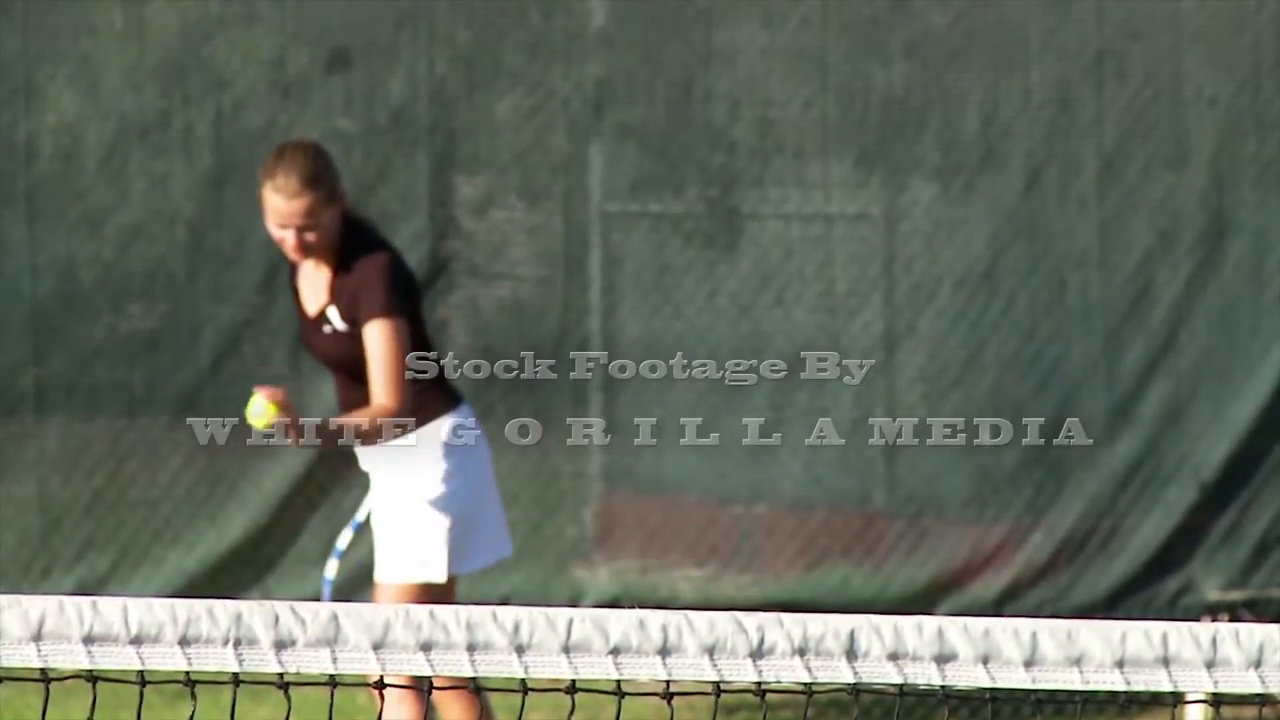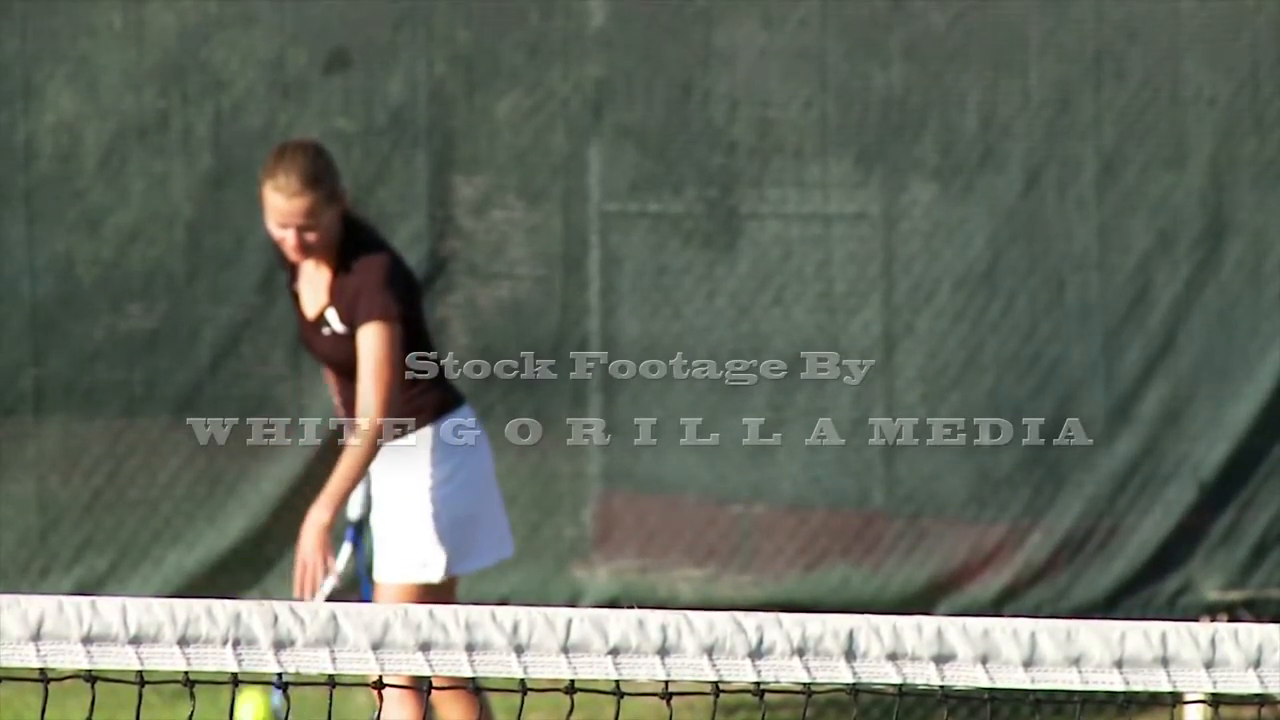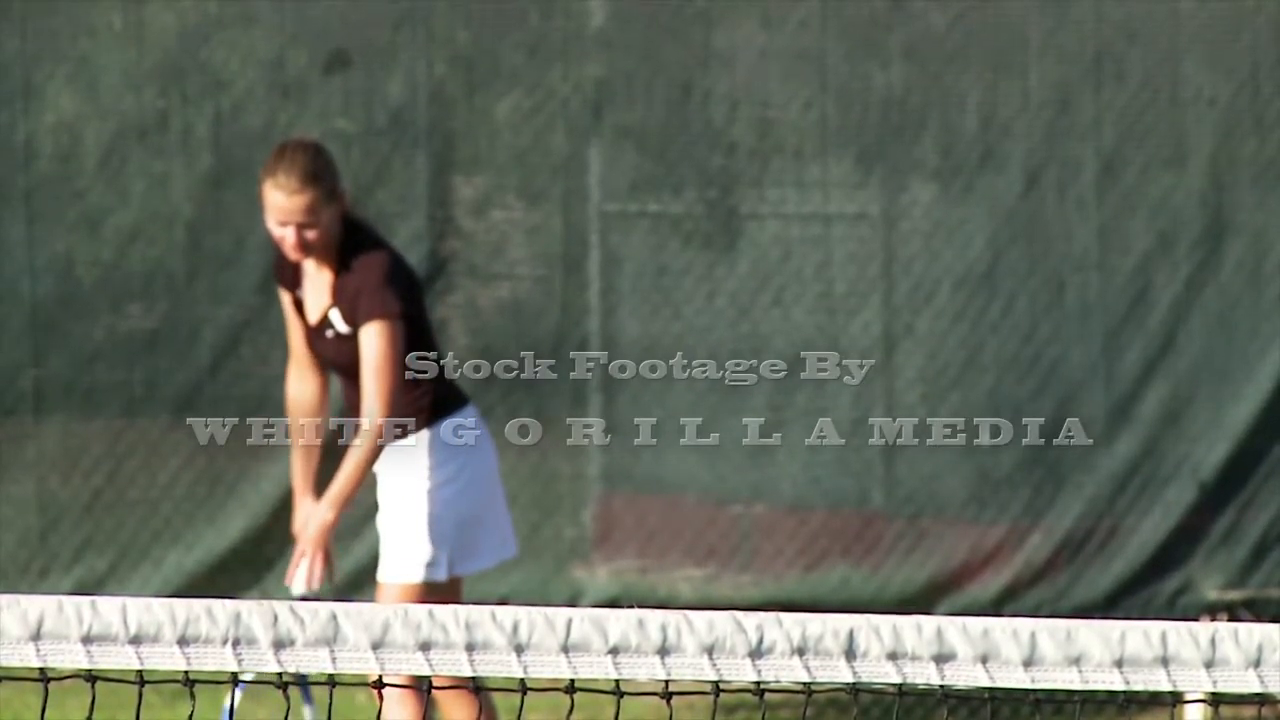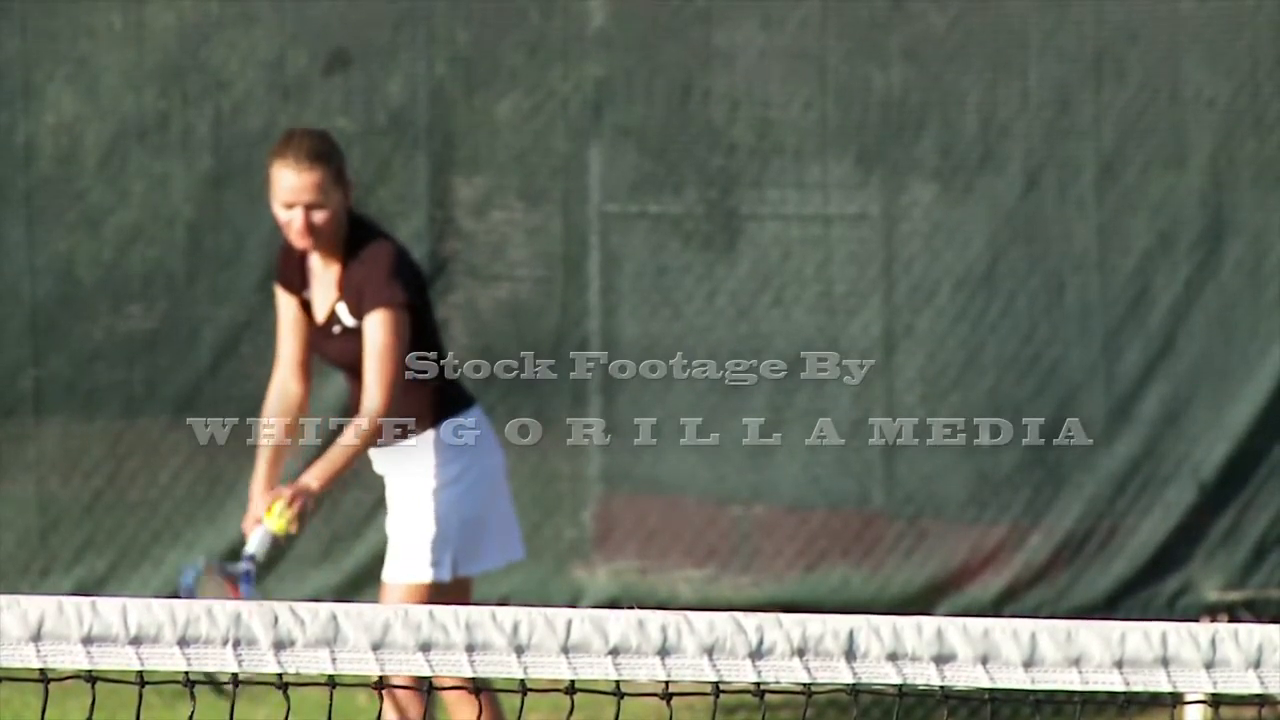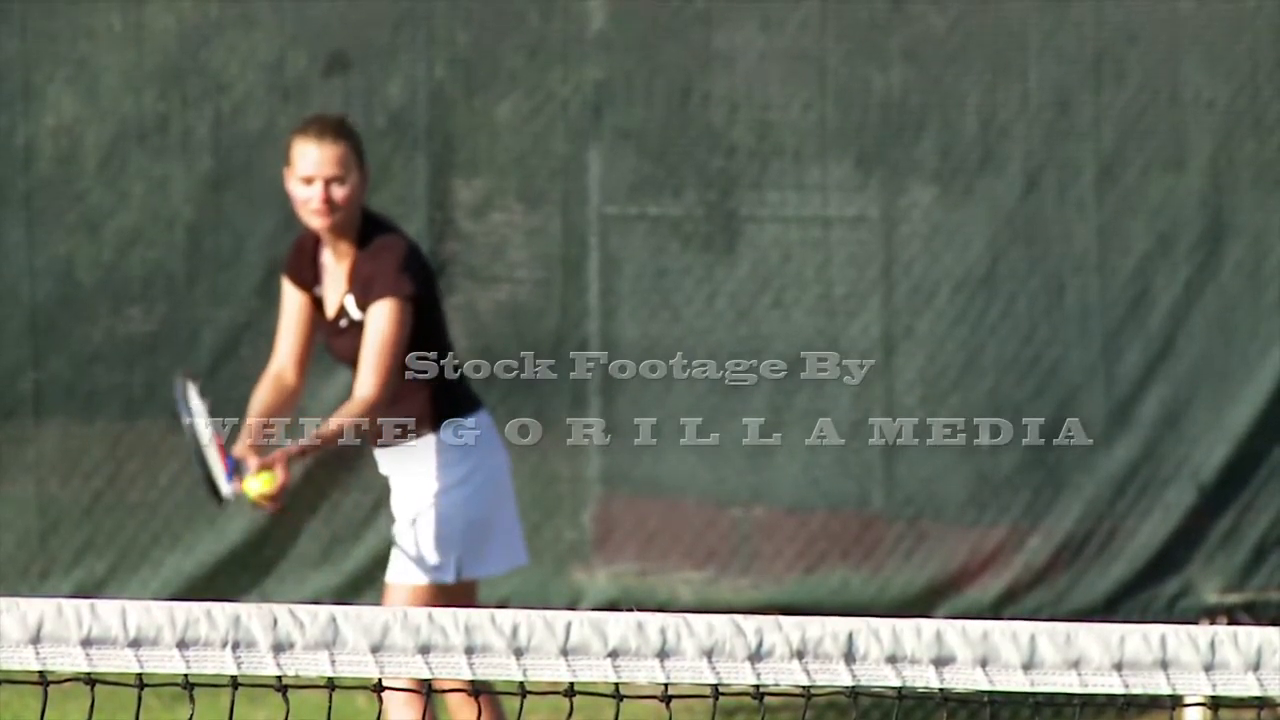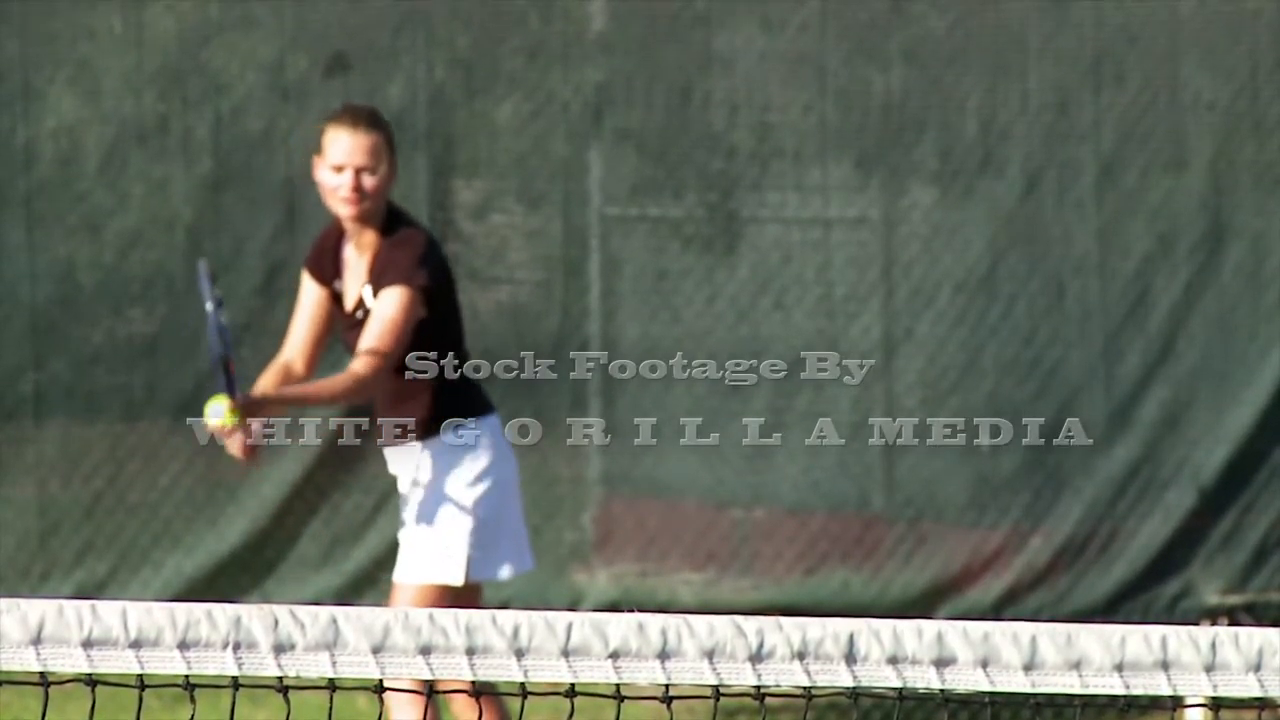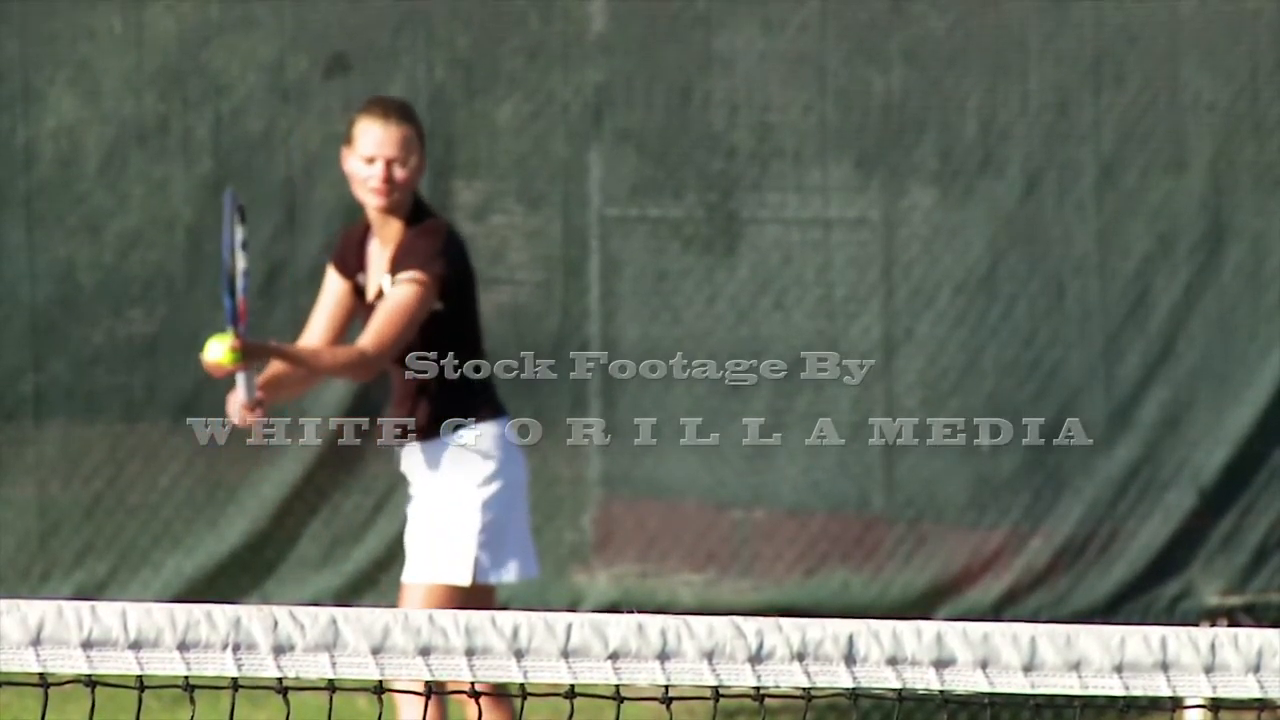
dt=0.3s
person 1, frame 1
left shoulder: (375, 272)
right shoulder: (300, 251)
left elbow: (389, 408)
left wrist: (311, 430)
left hip: (432, 452)
right hip: (391, 456)
person 1, frame 2
left shoulder: (374, 275)
right shoulder: (296, 253)
left elbow: (375, 419)
left wrist: (320, 518)
right wrist: (346, 430)
left hip: (431, 452)
right hip: (394, 456)
person 1, frame 3
left shoulder: (375, 275)
right shoulder: (292, 261)
left elbow: (378, 420)
right elbow: (306, 374)
left wrist: (325, 518)
right wrist: (302, 489)
left hip: (437, 452)
right hip: (401, 457)
person 1, frame 4
left shoulder: (380, 267)
right shoulder: (294, 260)
left elbow: (376, 410)
right elbow: (289, 379)
left wrist: (310, 485)
right wrist: (262, 481)
left hip: (444, 452)
right hip: (405, 457)
person 1, frame 5
left shoulder: (392, 261)
right shoulder: (307, 255)
left elbow: (370, 400)
right elbow: (286, 370)
left wrist: (295, 451)
right wrist: (247, 440)
left hip: (449, 454)
right hip: (414, 460)
person 1, frame 6
left shoulder: (411, 254)
right shoulder: (329, 251)
left elbow: (363, 378)
right elbow: (294, 360)
left wrist: (268, 403)
right wrist: (245, 413)
left hip: (458, 455)
right hip: (425, 460)
person 1, frame 7
left shoulder: (433, 246)
right shoulder: (356, 247)
left elbow: (364, 358)
right elbow: (310, 352)
left wrist: (264, 349)
right wrist: (255, 390)
left hip: (467, 459)
right hip: (432, 461)
